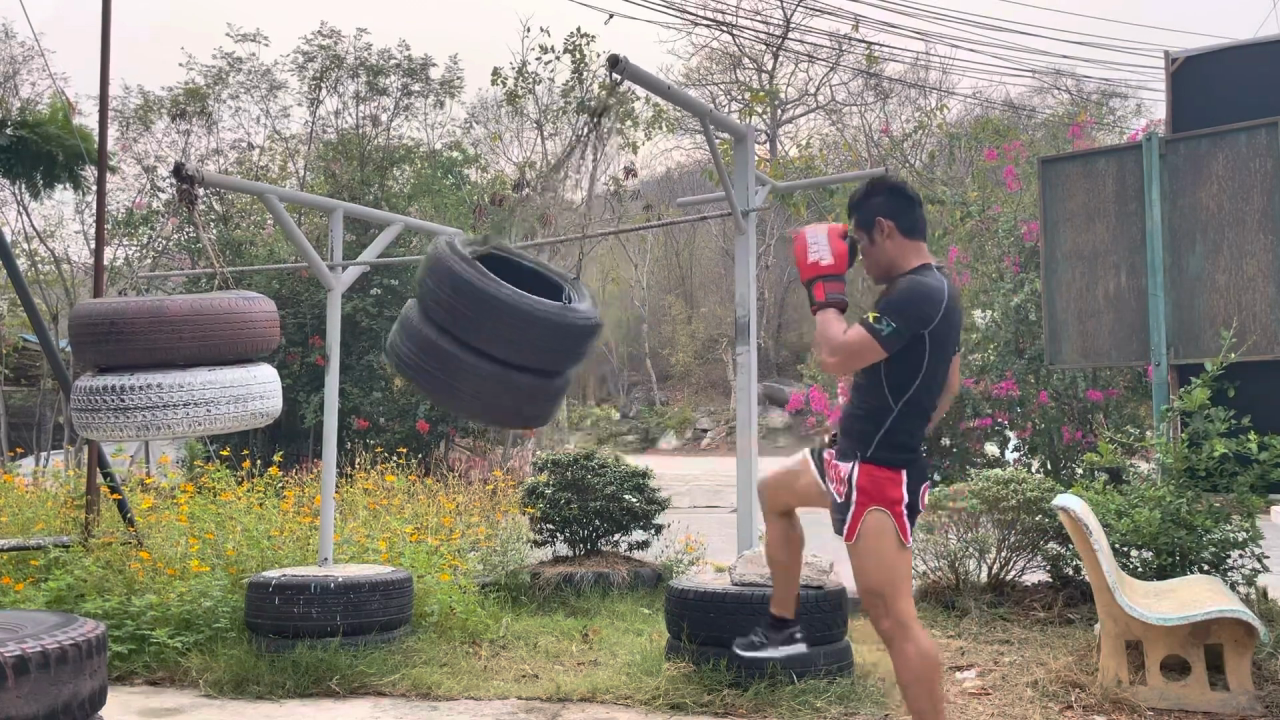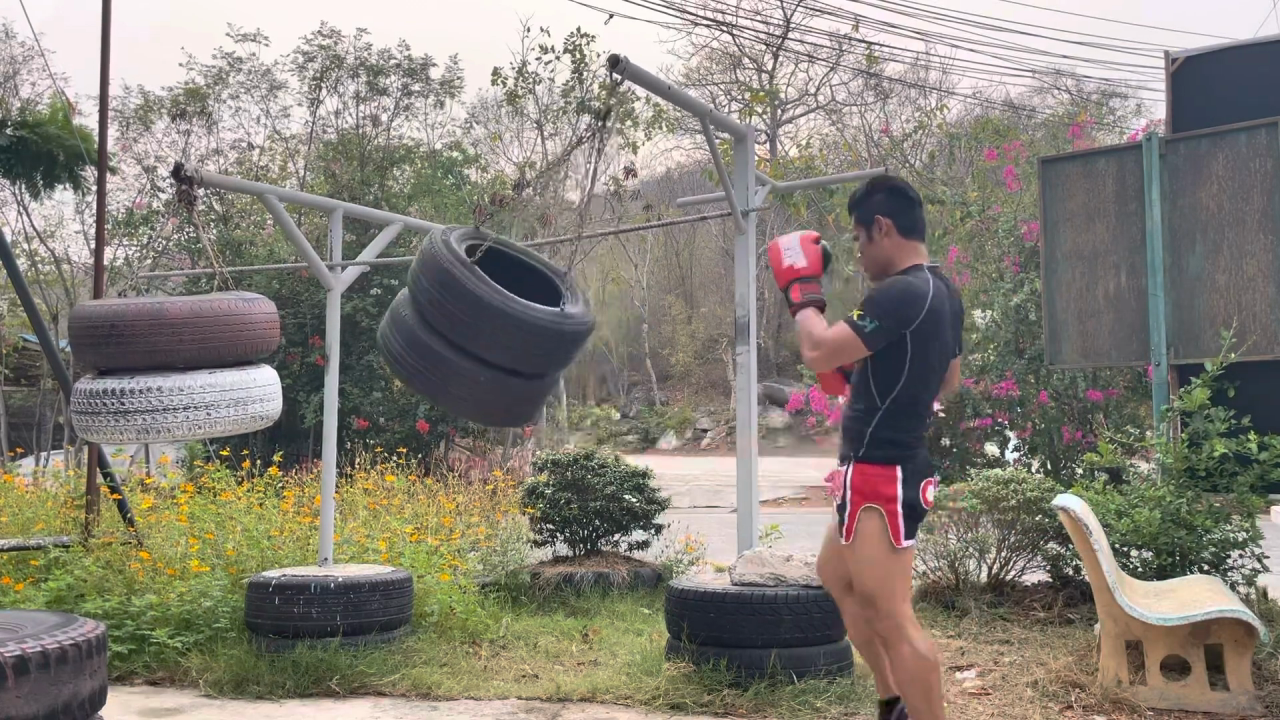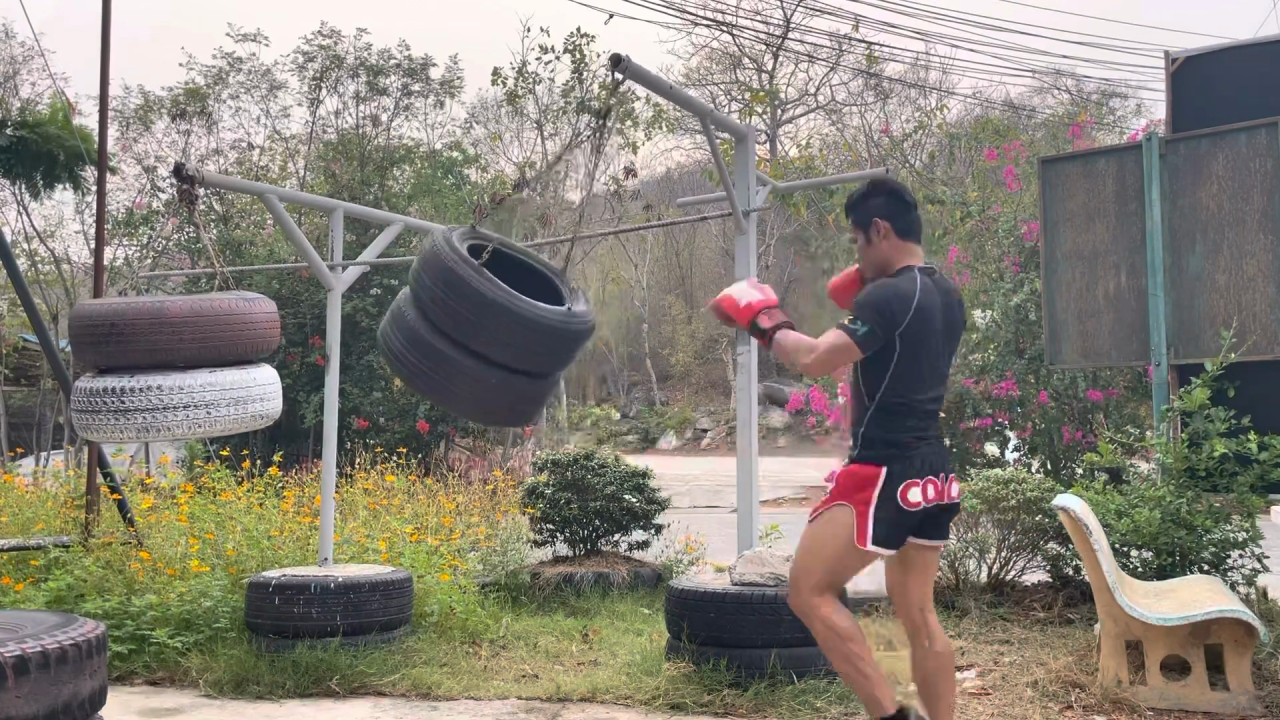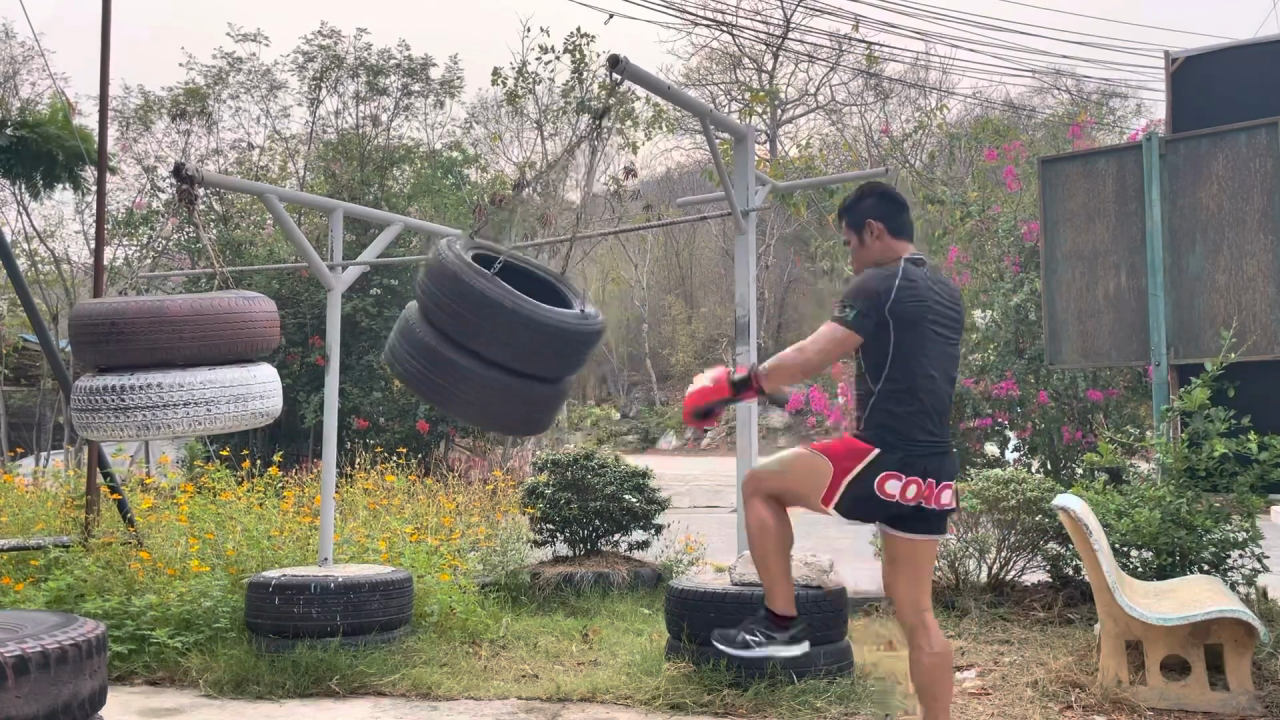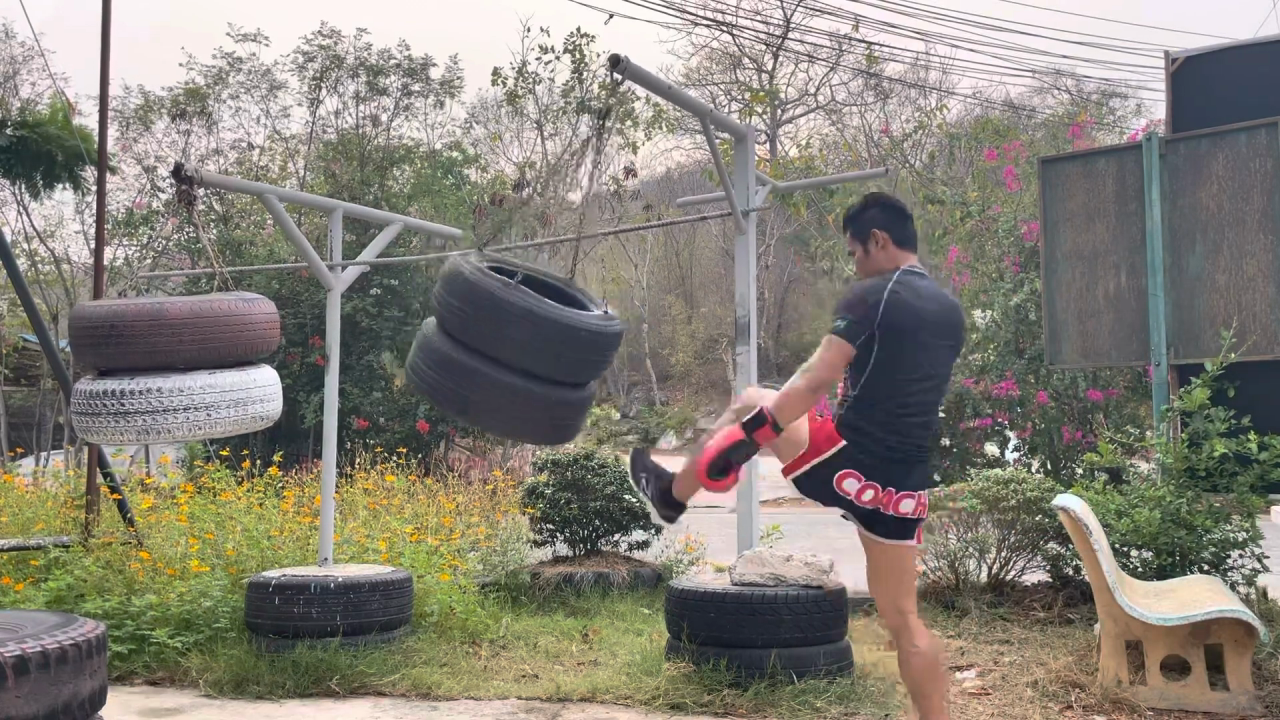
dt=0.1s
person 1, frame 1
left shoulder: (913, 297)
right shoulder: (933, 289)
left elbow: (835, 356)
right elbow: (949, 382)
left wrist: (823, 285)
left hip: (879, 474)
right hip: (853, 452)
left knee: (890, 615)
right knee: (774, 492)
right ankle: (783, 625)
person 1, frame 2
left shoulder: (899, 295)
right shoulder: (941, 293)
left elbow: (819, 352)
left wrist: (802, 289)
right wrist: (857, 373)
left hip: (882, 473)
right hip: (906, 466)
left knee: (890, 618)
right knee: (839, 578)
person 1, frame 3
left shoulder: (890, 296)
right shoulder: (945, 296)
left elbow: (813, 360)
left wrist: (764, 323)
left hip: (883, 477)
right hip: (932, 475)
left knee: (808, 594)
right knee: (916, 614)
person 1, frame 4
left shoulder: (881, 287)
right shoulder: (948, 294)
left elbow: (811, 358)
left wrist: (738, 383)
left hip: (878, 461)
right hip: (934, 477)
left knee: (761, 486)
right knee: (915, 613)
left ankle: (782, 622)
person 1, frame 5
left shoulder: (873, 294)
right shoulder: (951, 311)
left elbow: (817, 376)
left wrist: (747, 433)
left hip: (845, 456)
right hip: (907, 482)
left knee: (749, 403)
right knee: (902, 616)
left ankle: (672, 494)
